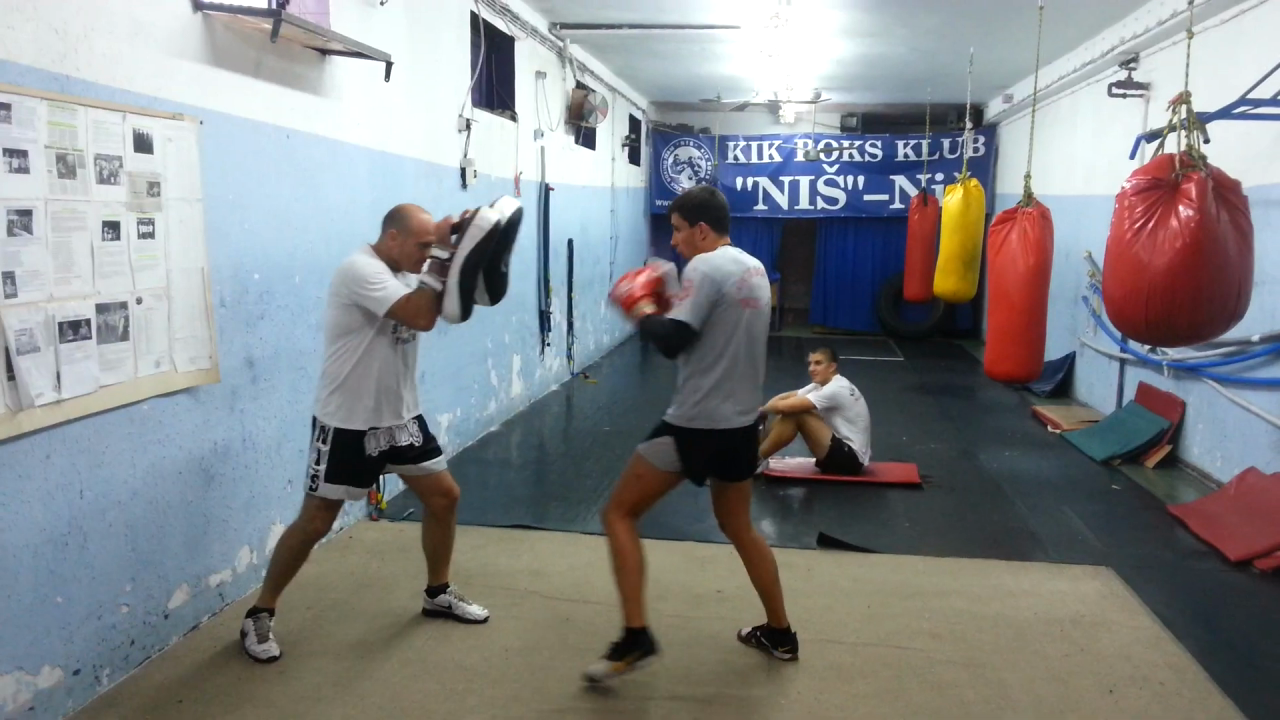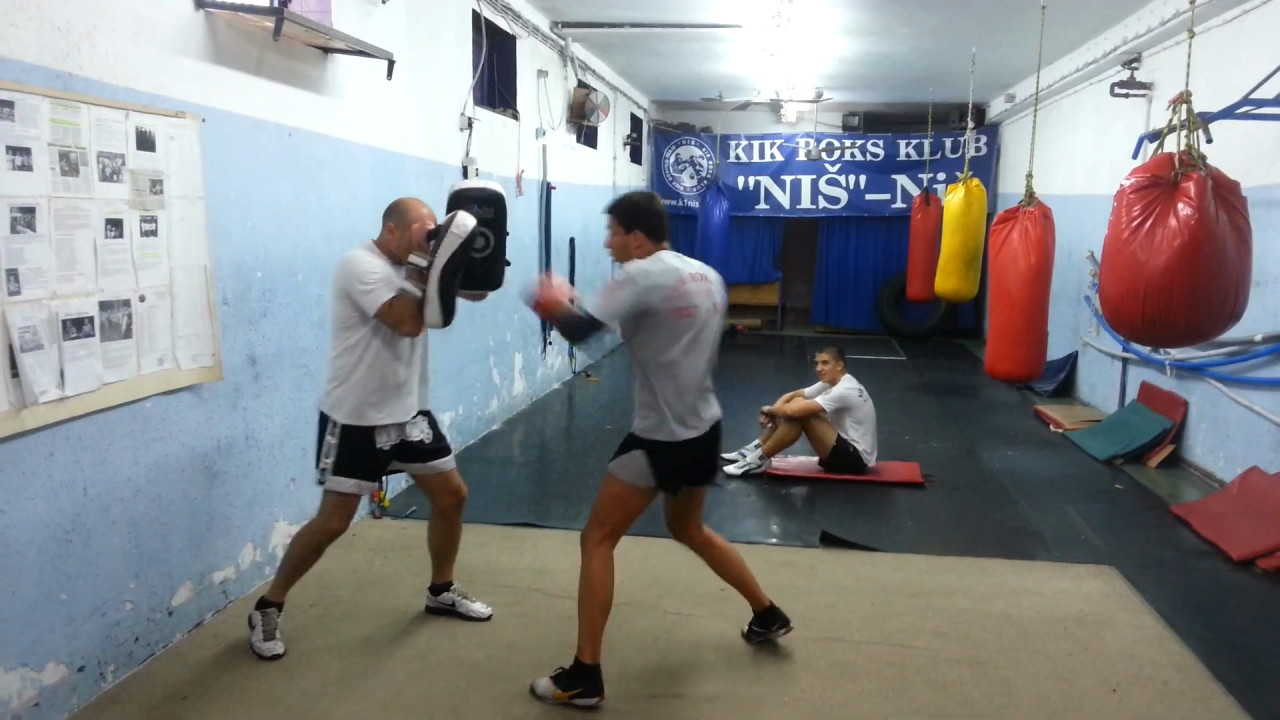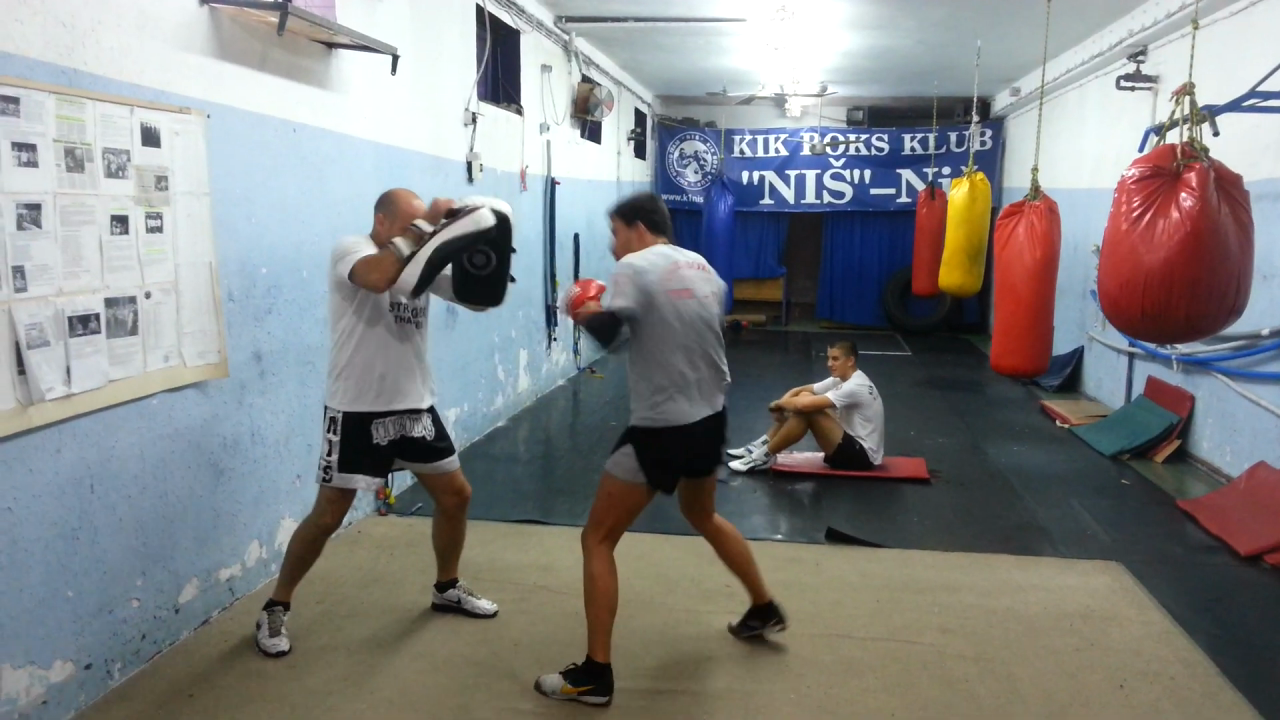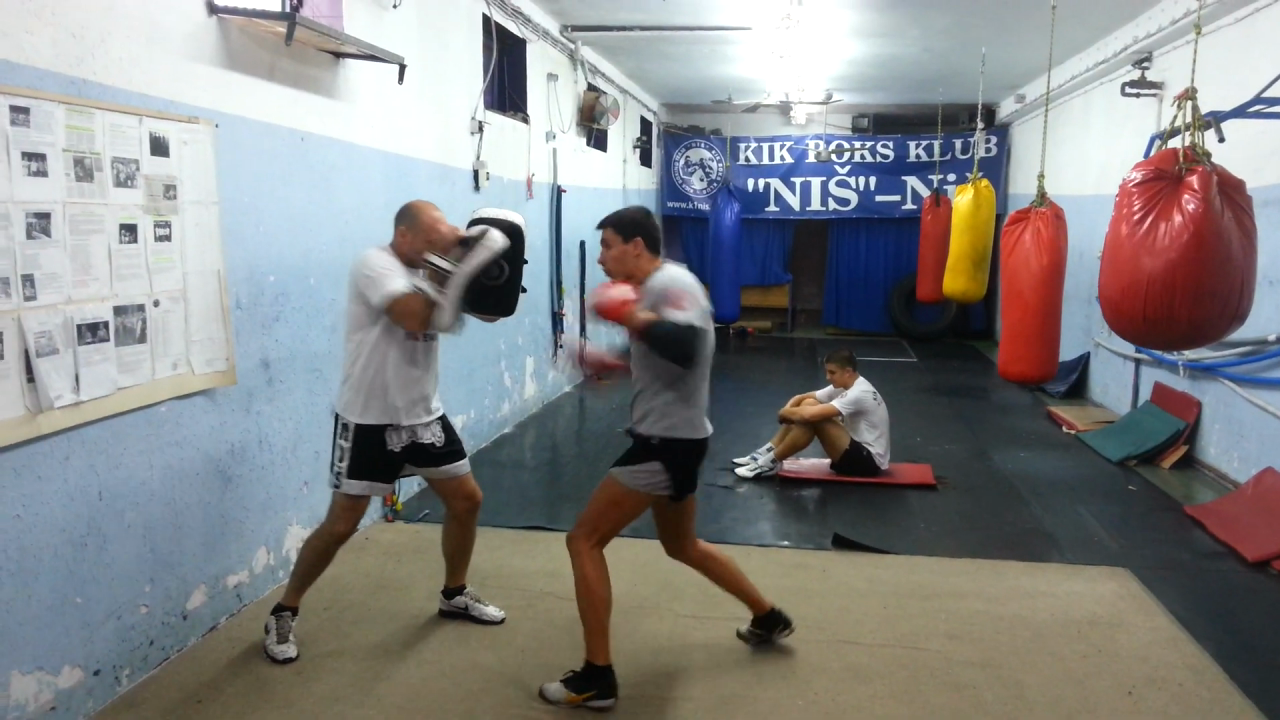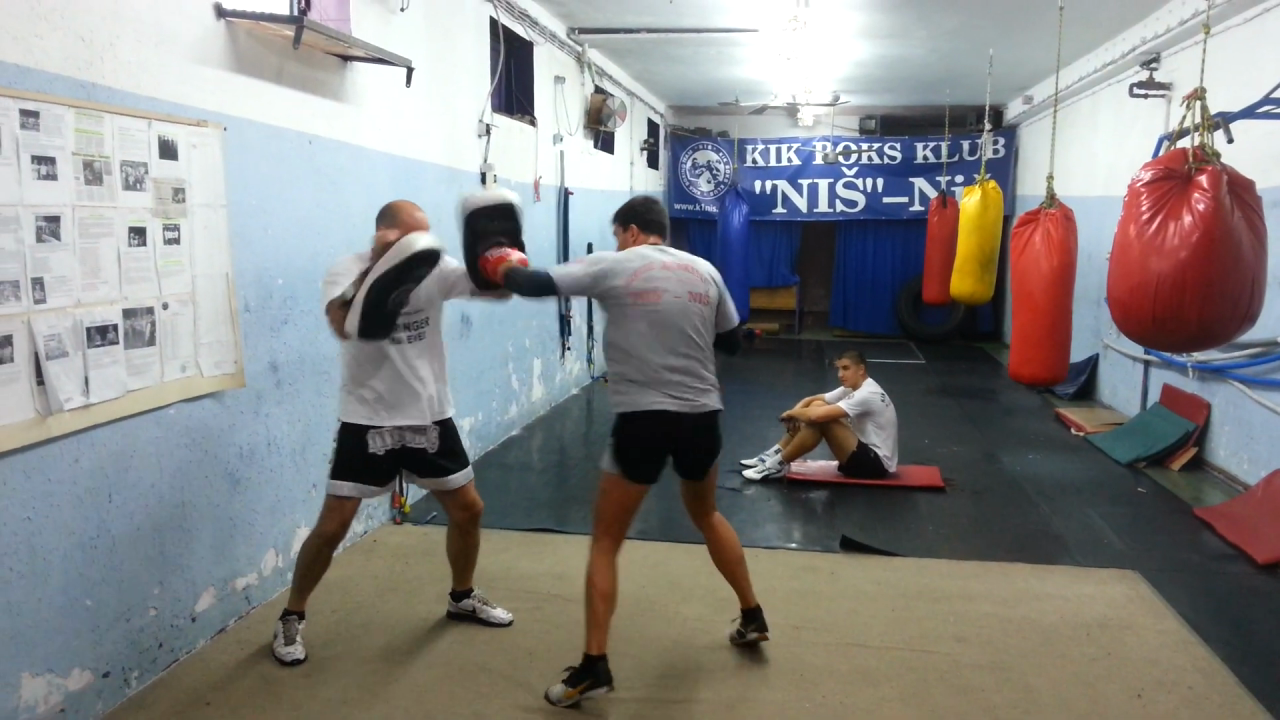
dt=0.3s
person 1, frame 1
left shoulder: (705, 269)
right shoulder: (750, 269)
left elbow: (672, 341)
left wrist: (639, 306)
right wrist: (666, 296)
left hip: (695, 423)
right hip: (742, 422)
left knee: (619, 513)
right knee: (738, 527)
left ankle: (635, 637)
right ankle: (779, 633)
person 1, frame 2
left shoulder: (641, 276)
right shoulder: (704, 275)
left elbow: (582, 329)
left wrist: (554, 304)
left hip: (661, 435)
right hip: (702, 427)
left knee: (597, 540)
right knee: (691, 531)
left ankle: (585, 674)
right ankle: (768, 615)
person 1, frame 3
left shoulder: (635, 269)
right shoulder: (705, 269)
left elbow: (607, 331)
left wrist: (590, 310)
left hip: (662, 427)
right hip: (709, 418)
left knee: (597, 539)
right knee: (705, 518)
left ankle: (594, 675)
right ankle: (764, 609)
person 1, frame 4
left shoulder: (671, 282)
right shoulder: (650, 288)
left elbow: (685, 351)
left wrist: (632, 318)
left hip: (669, 439)
right hip: (675, 436)
left knee: (583, 541)
right knee: (682, 545)
left ankle: (597, 676)
right ankle: (768, 618)
person 1, frame 5
left shoulder: (614, 266)
right shoulder: (705, 272)
left elbow: (546, 283)
right elbow: (731, 341)
left wrist: (507, 270)
left hip: (642, 417)
right hip: (702, 414)
left knee: (604, 541)
right knee: (707, 516)
left ankle: (593, 668)
right ankle: (753, 617)
person 2, frame 1
left shoulder: (406, 271)
right shoulder: (361, 269)
right elbow: (420, 318)
left wrist: (469, 242)
right wrist: (440, 255)
left hip: (399, 415)
right hip: (346, 423)
left knee: (444, 497)
right knee: (314, 524)
left ankle: (438, 593)
right ankle: (259, 614)
person 2, frame 2
left shoulder: (412, 265)
right shoulder: (360, 266)
left elbow: (476, 290)
right elbow: (408, 323)
right wrist: (421, 260)
left hip: (407, 412)
right hip: (355, 418)
left knee: (452, 495)
right knee: (333, 522)
left ankle: (442, 591)
right ankle: (268, 608)
person 2, frame 3
right shoulder: (352, 249)
right elbow: (376, 278)
right wrist: (422, 229)
left hip: (415, 407)
right hip: (358, 411)
left knee: (456, 495)
right knee: (327, 516)
left ankle: (447, 588)
right ankle: (275, 608)
person 2, frame 4
right shoulder: (373, 265)
right elbow: (413, 319)
right wrist: (444, 259)
left hip: (423, 413)
right hip: (369, 419)
left knee: (467, 499)
right knee: (341, 524)
left ankle: (455, 594)
right ankle: (284, 613)
person 2, frame 5
left shoulder: (432, 269)
right shoulder: (346, 271)
right elbow: (342, 323)
right wrist: (374, 262)
left hip: (430, 418)
right hip: (366, 422)
left knee: (467, 509)
right knee: (331, 528)
left ankle: (463, 597)
right ankle: (291, 618)
